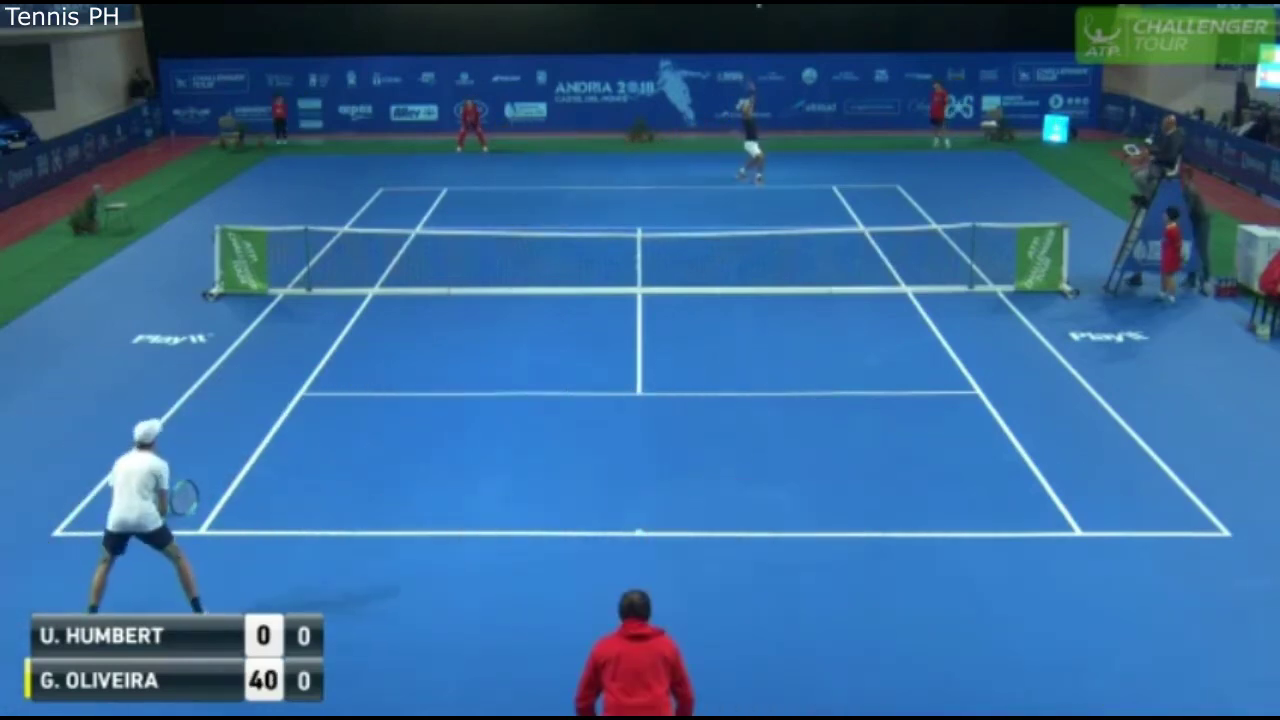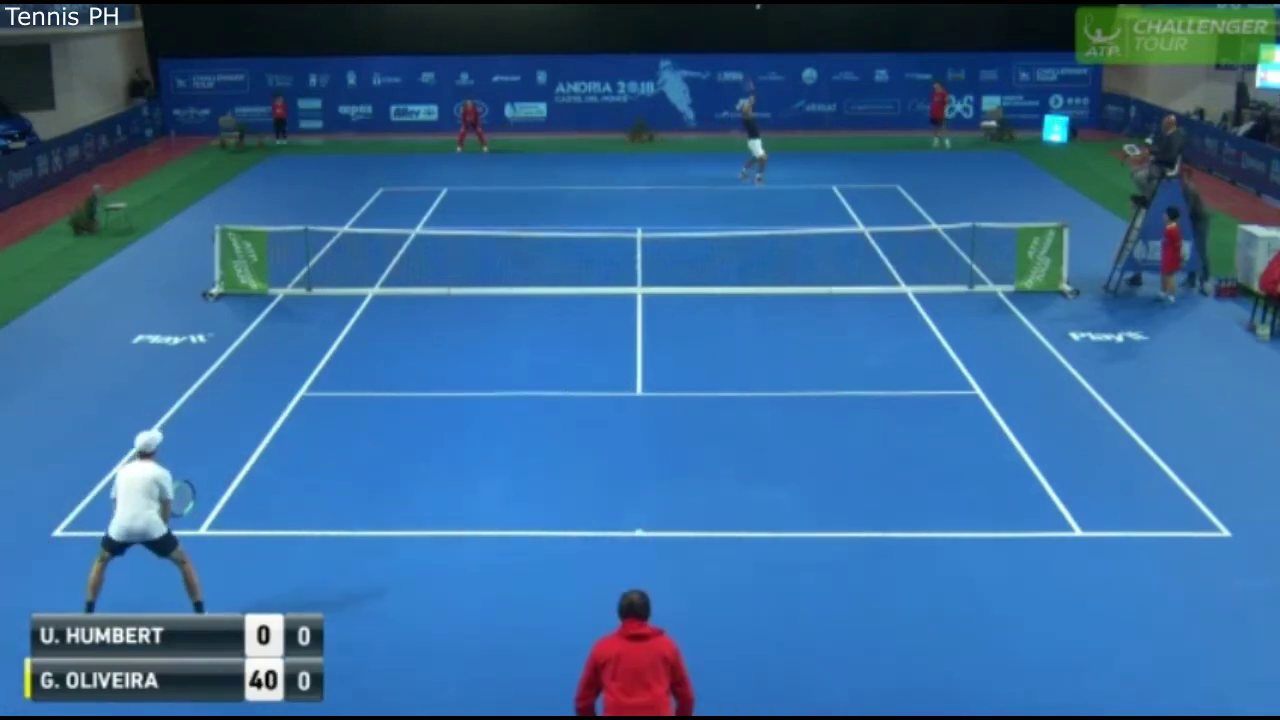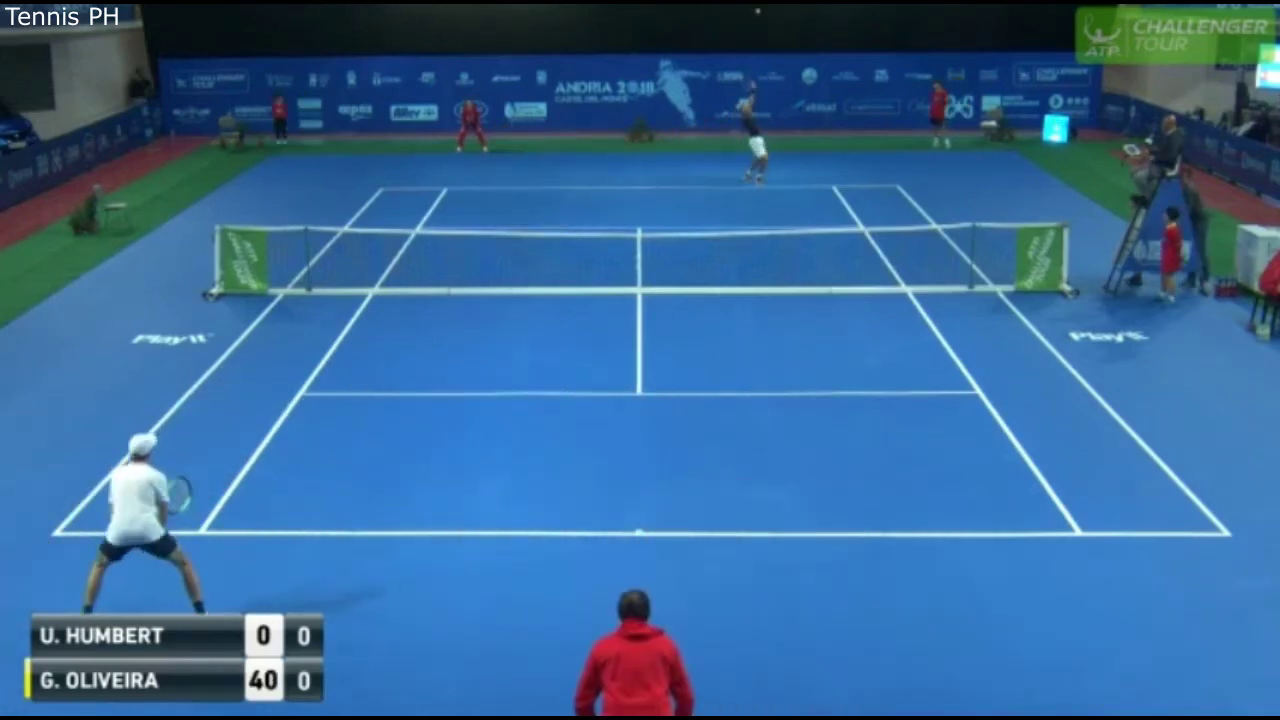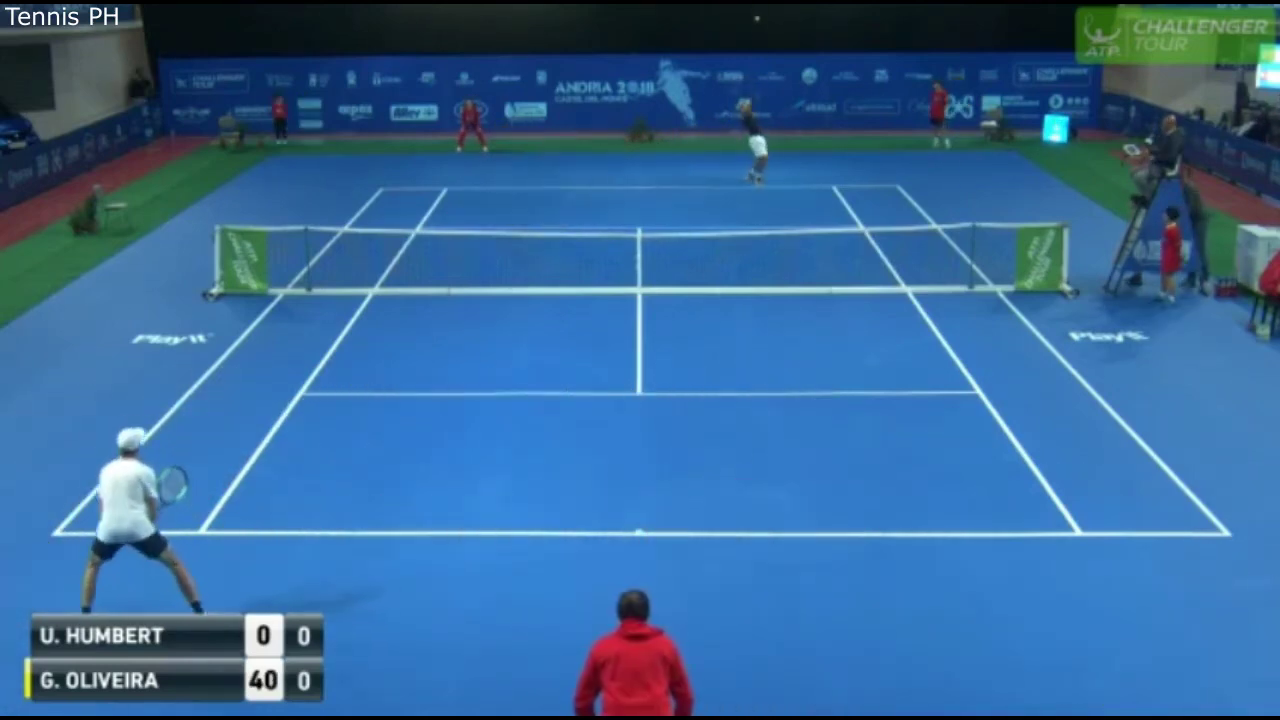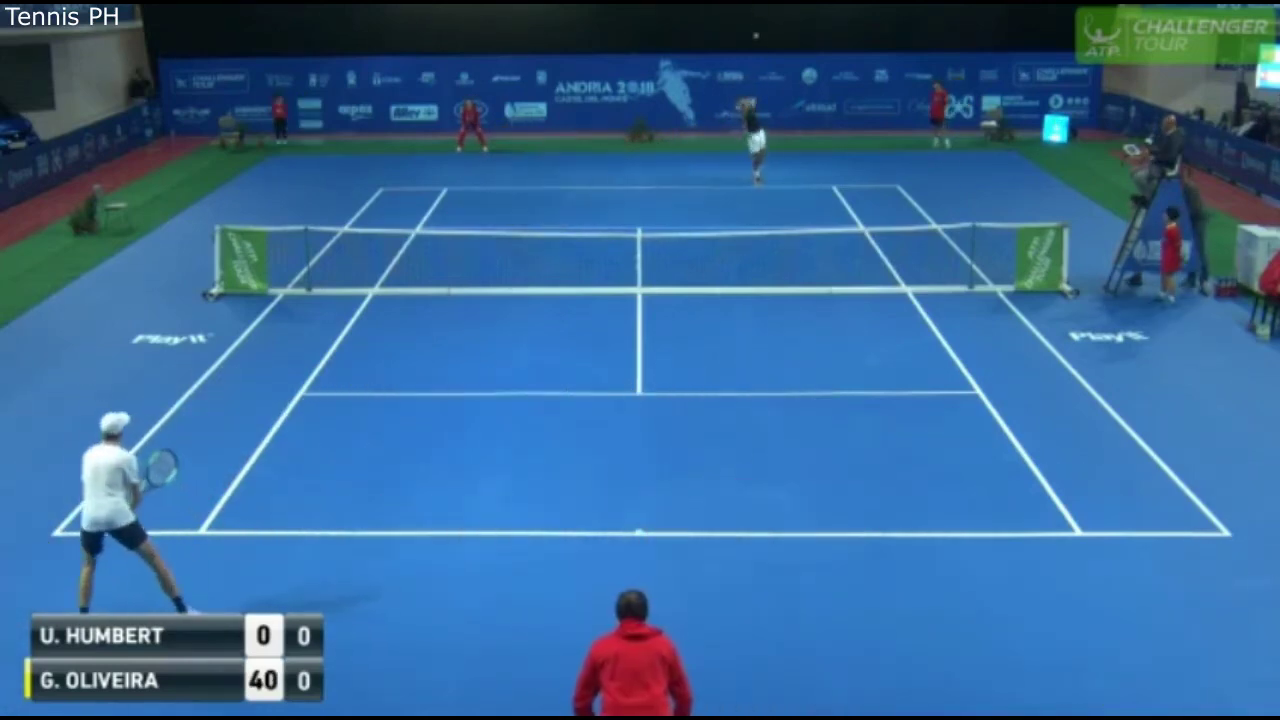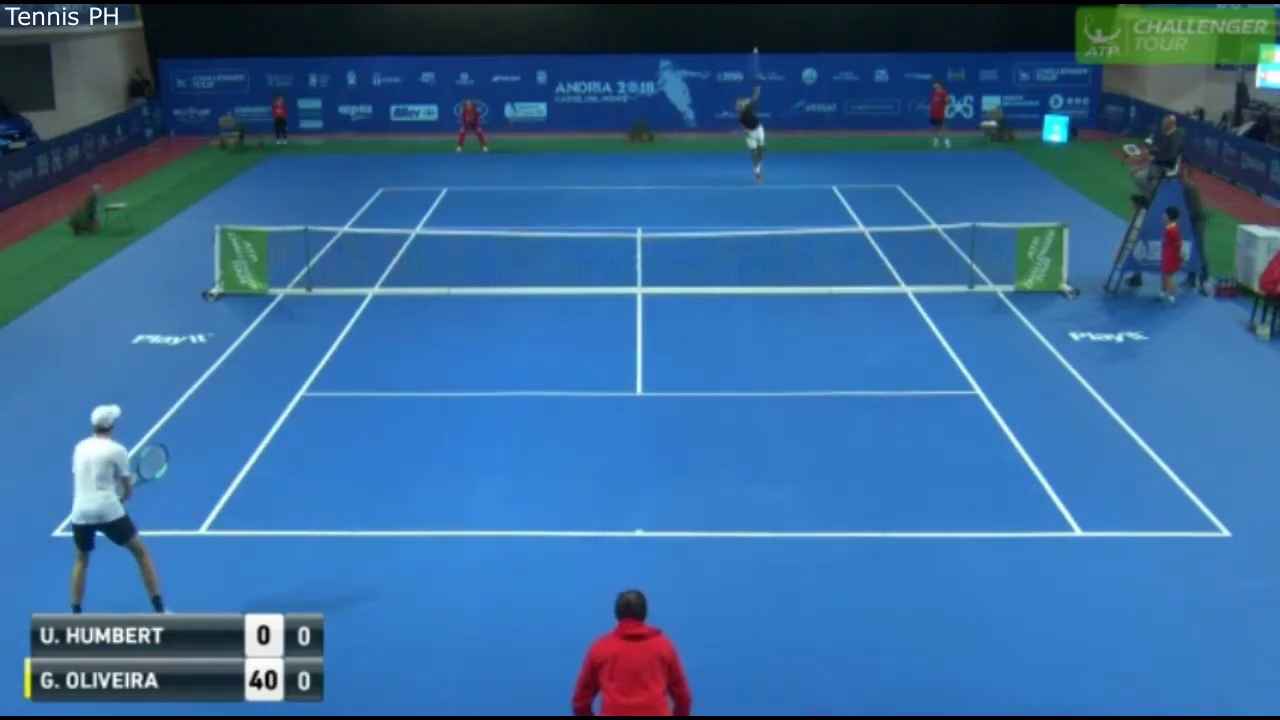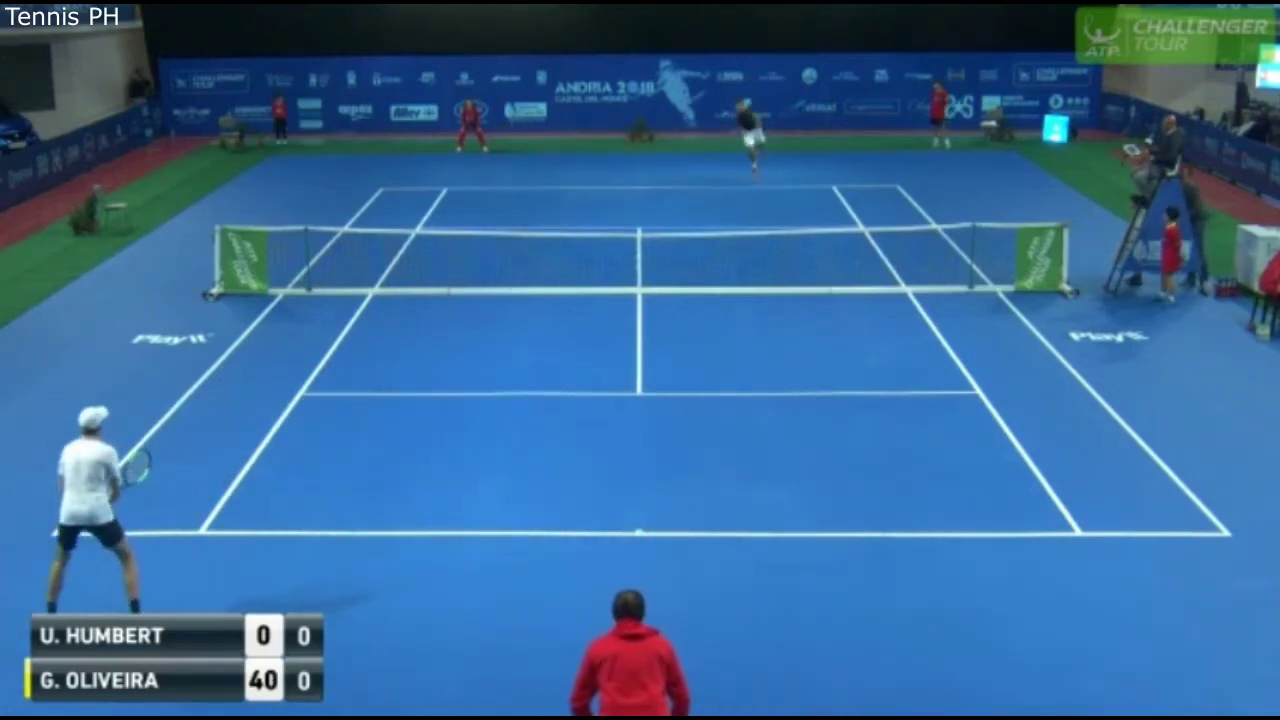
dt=0.1s
person 1, frame 1
left shoulder: (120, 462)
right shoulder: (158, 464)
left elbow: (114, 494)
right elbow: (162, 501)
right wrist: (158, 517)
left hip: (118, 520)
right hip: (147, 520)
left knee: (105, 564)
right knee: (178, 558)
left ankle: (92, 616)
right ankle: (198, 612)
person 1, frame 2
left shoulder: (122, 471)
right shoulder: (162, 474)
left elbow: (116, 503)
right elbow: (166, 512)
right wrist: (160, 525)
left hip: (121, 528)
right hip: (151, 528)
left knee: (100, 561)
right knee: (183, 562)
left ankle: (88, 613)
right ankle: (200, 614)
person 1, frame 3
left shoulder: (116, 475)
right shoulder: (156, 477)
left elbow: (113, 507)
right elbow: (162, 514)
right wrist: (157, 527)
left hip: (118, 532)
right hip: (148, 531)
left knee: (99, 565)
right knee: (183, 563)
left ankle: (86, 615)
right ankle: (201, 613)
person 1, frame 4
left shoulder: (106, 470)
right shoulder: (144, 471)
left elbow: (102, 506)
right elbow: (152, 509)
right wrist: (148, 524)
left hip: (108, 530)
right hip: (138, 528)
left knee: (93, 565)
right knee: (175, 564)
right ankle: (200, 614)
person 1, frame 5
left shoulder: (88, 454)
right shoulder: (126, 457)
left elbow: (89, 487)
right elbow: (136, 495)
right wrist: (128, 509)
left hip: (90, 519)
right hip: (119, 517)
left knee: (88, 563)
right knee: (153, 558)
person 1, frame 6
left shoulder: (79, 448)
right shoulder: (117, 450)
left elbow: (80, 481)
right elbow: (127, 490)
left hip: (81, 512)
right hip: (109, 512)
left knee: (81, 560)
right knee: (141, 554)
left ankle: (76, 615)
person 1, frame 7
left shoulder: (68, 449)
right shoulder: (108, 452)
left elbow: (63, 486)
right elbow: (117, 488)
left hip: (69, 514)
right hip: (99, 514)
left knee: (60, 561)
right knee: (127, 558)
left ankle: (51, 615)
right ankle: (135, 612)
